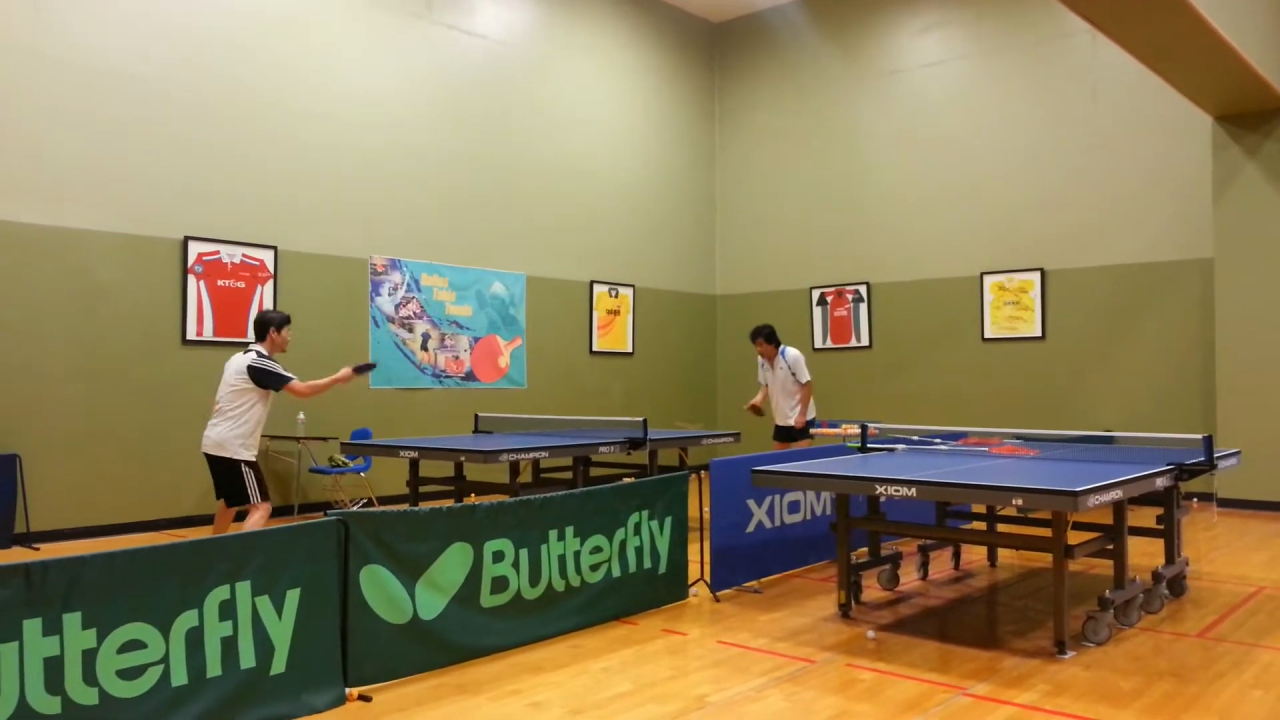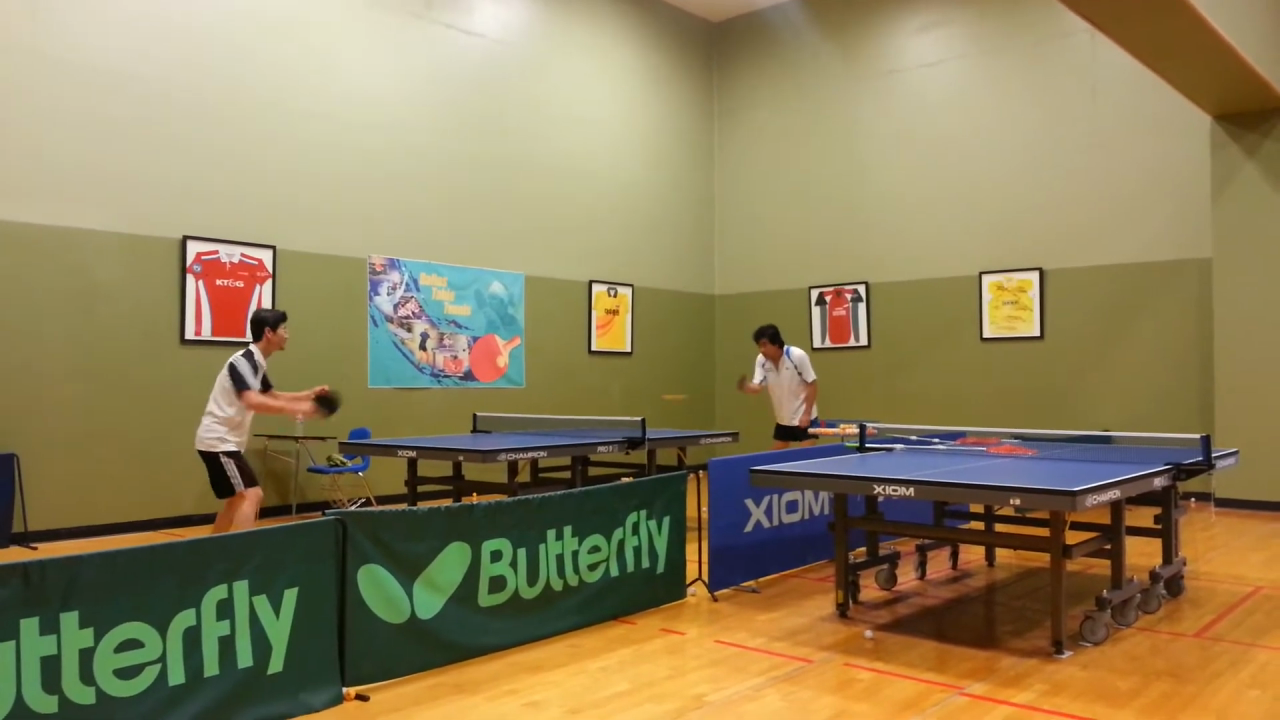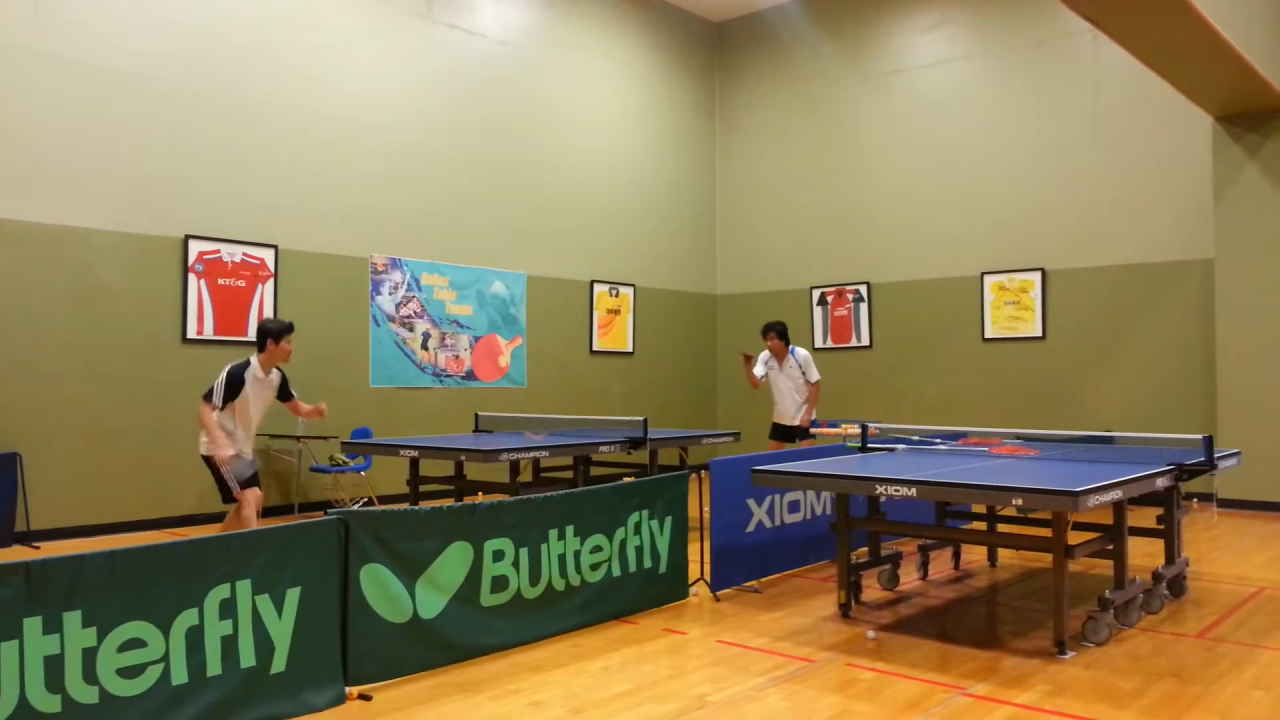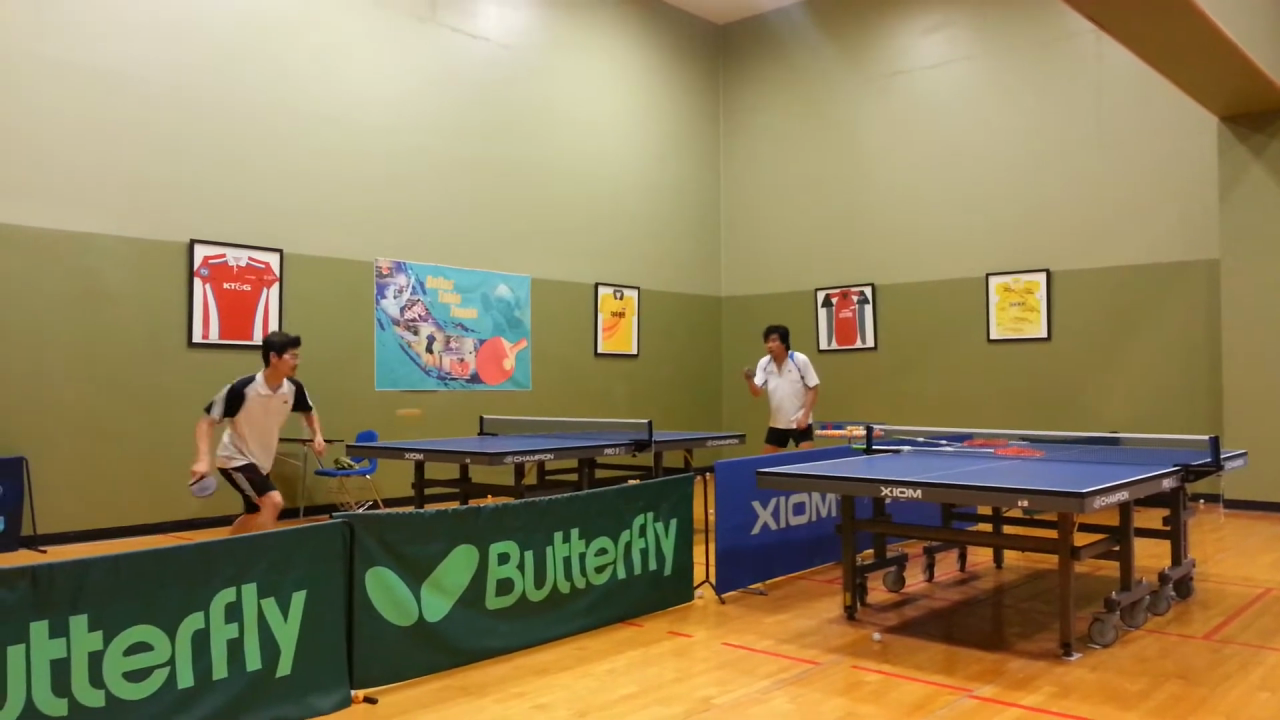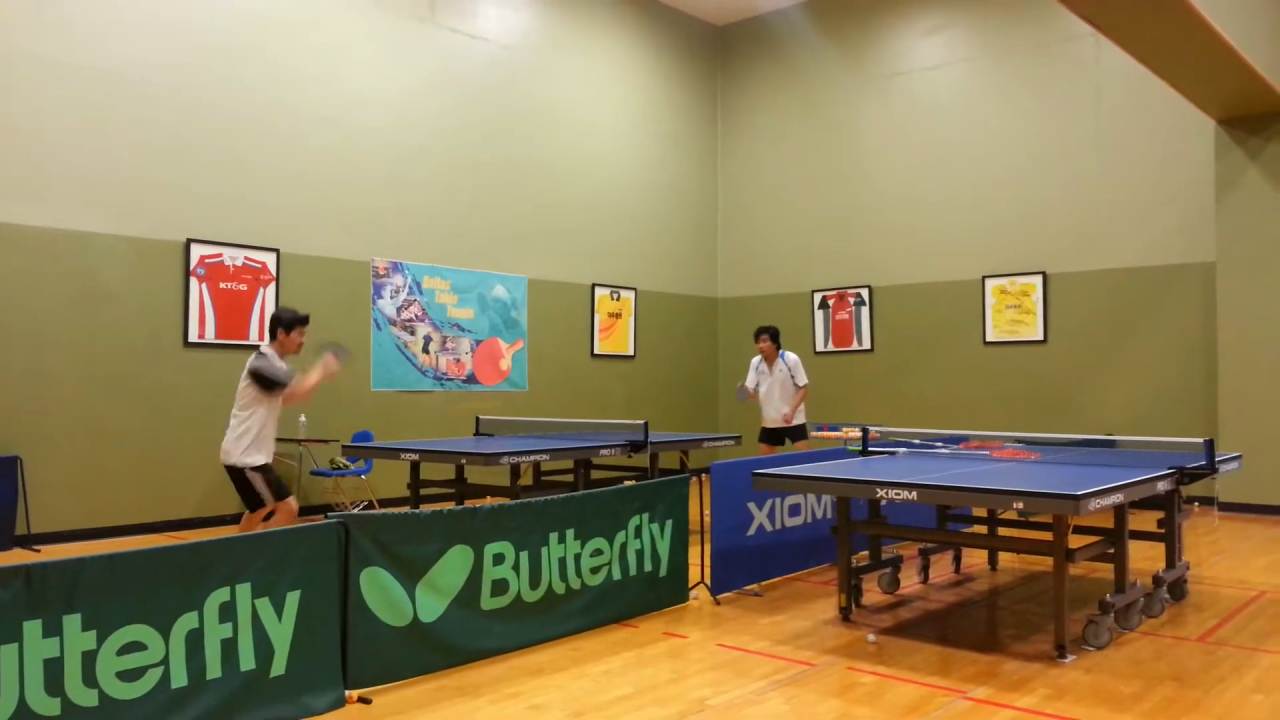
dt=0.2s
person 1, frame 1
left shoulder: (237, 360)
right shoulder: (259, 363)
right elbow: (301, 390)
left wrist: (261, 389)
right wrist: (339, 377)
left hip: (214, 444)
right hip: (233, 448)
left knee: (230, 502)
right knee: (260, 509)
person 1, frame 2
left shoulder: (257, 363)
right shoulder: (243, 361)
left elbow: (271, 397)
right elbow: (251, 401)
left wrist: (310, 395)
right wrist: (295, 409)
left hip: (224, 441)
right hip: (217, 441)
left knee: (236, 499)
right knee: (251, 495)
person 1, frame 3
left shoulder: (277, 377)
right shoulder: (236, 374)
left elbow: (298, 408)
right elbow: (205, 411)
left wrist: (315, 410)
right wrist: (220, 445)
left hip: (242, 451)
right hip: (220, 449)
left knee: (249, 502)
right knee: (251, 497)
person 1, frame 4
left shoulder: (293, 388)
right shoulder: (240, 389)
left elbow: (310, 413)
right elbow: (205, 423)
left wrist: (317, 436)
right wrist: (202, 460)
left hip: (261, 463)
right hip: (235, 459)
left knee: (256, 515)
right knee: (273, 502)
person 1, frame 5
left shoulder: (274, 364)
right shoulder: (262, 364)
left elbow: (285, 397)
right elbow: (295, 393)
right wrist: (322, 370)
left hip: (252, 453)
right hip: (244, 456)
left knee: (264, 506)
right knee: (288, 507)
